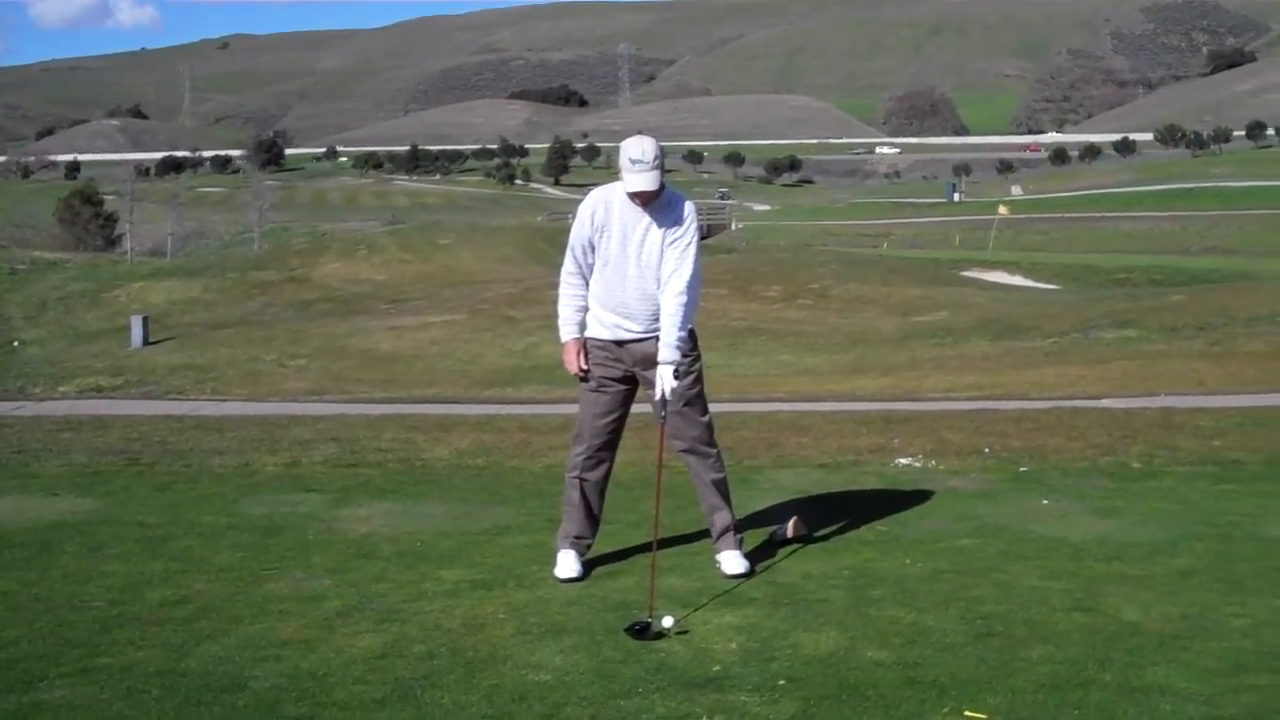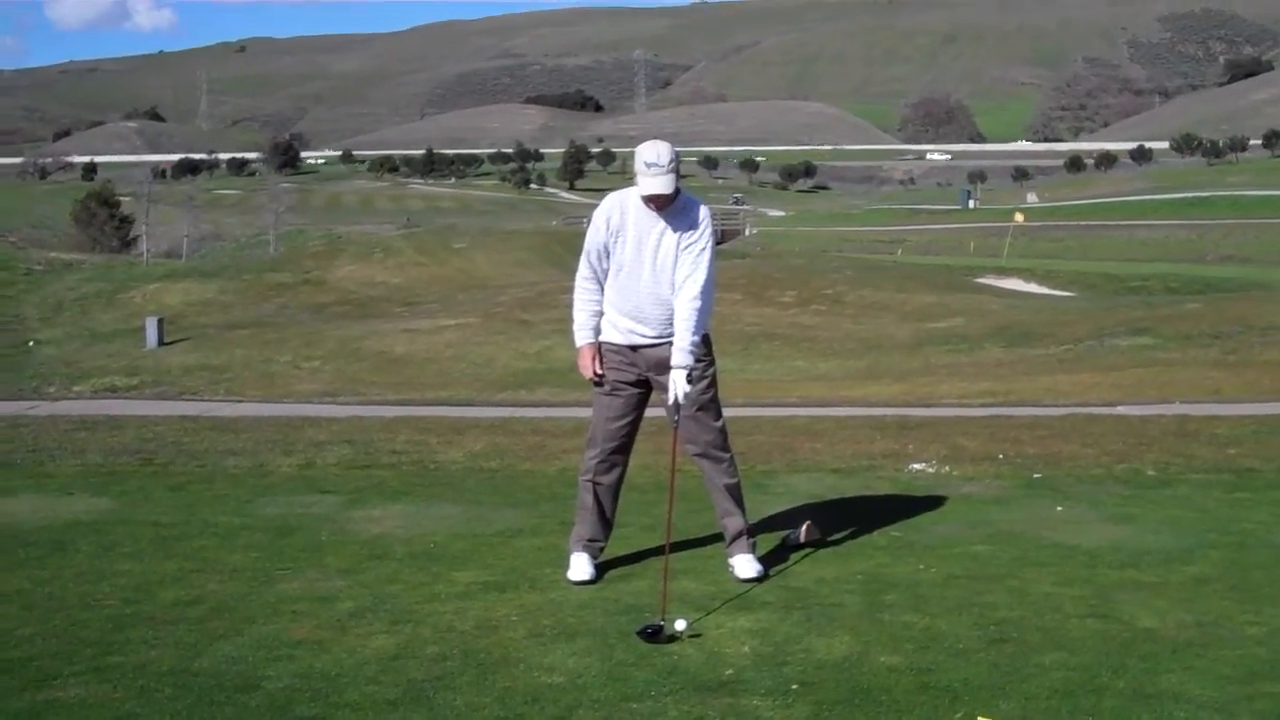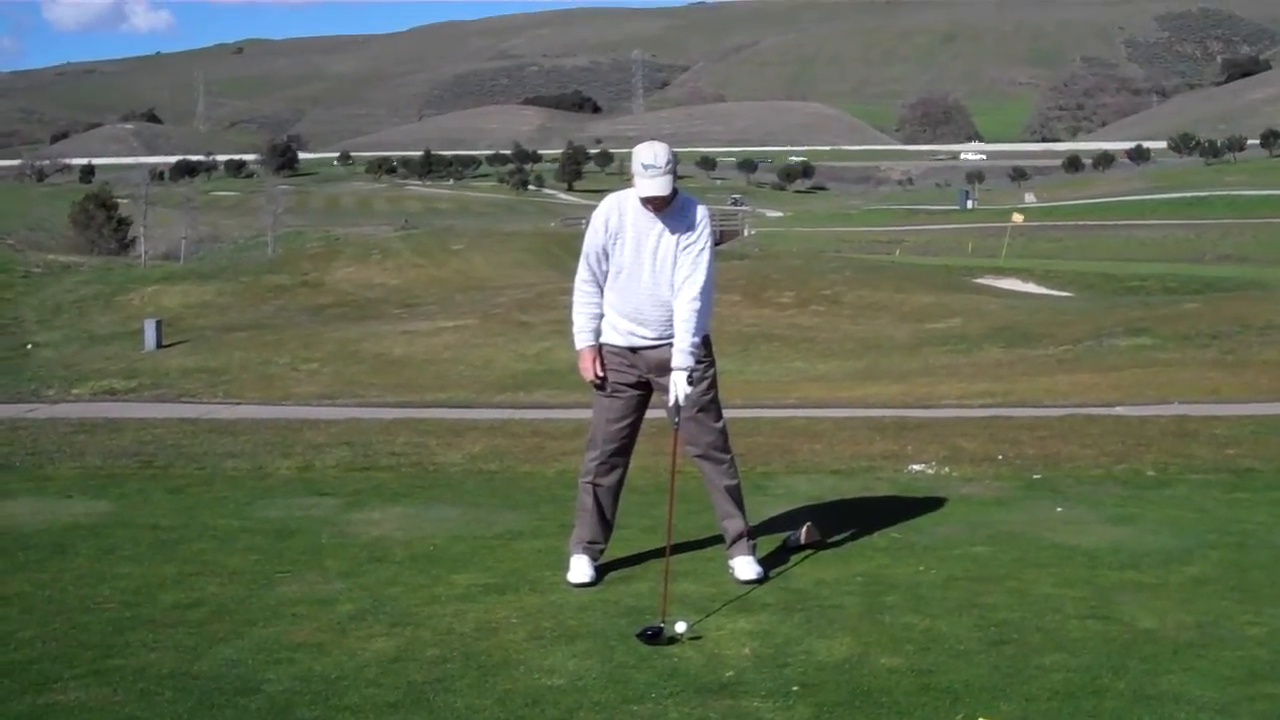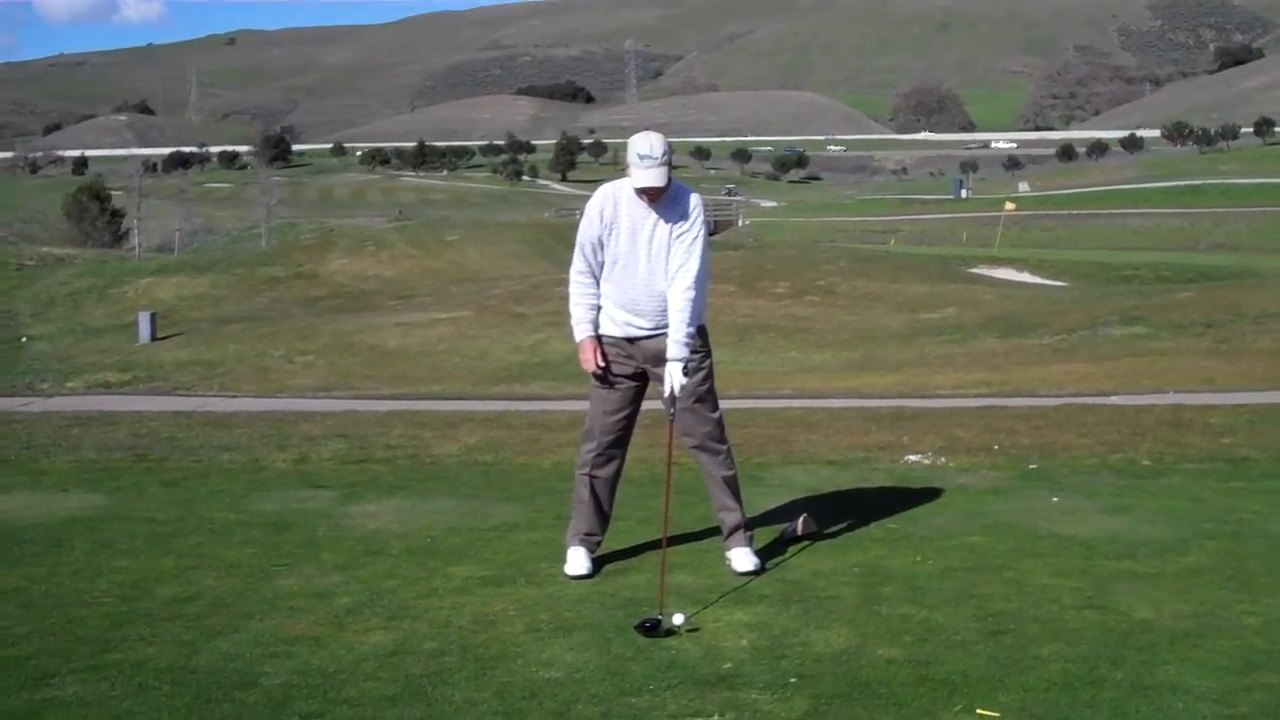
dt=0.3s
person 1, frame 1
left shoulder: (682, 212)
right shoulder: (597, 204)
left elbow: (678, 287)
right elbow: (575, 272)
left wrist: (668, 358)
right wrist: (570, 334)
left hip: (666, 343)
right hip: (605, 343)
left knee: (697, 442)
right knee: (590, 446)
left ankle: (727, 541)
right ankle: (572, 545)
person 1, frame 2
left shoulder: (697, 216)
right shoulder: (613, 209)
left elbow: (693, 292)
right elbow: (590, 277)
left wrist: (681, 362)
right wrist: (586, 338)
left hip: (681, 347)
right hip: (620, 348)
left knee: (711, 445)
right knee: (604, 449)
left ankle: (740, 544)
right ankle: (585, 547)
person 1, frame 3
left shoulder: (695, 216)
right shoulder: (611, 211)
left elbow: (692, 293)
right elbow: (589, 280)
left wrist: (682, 363)
right wrist: (586, 341)
left hip: (681, 348)
right hip: (620, 350)
left knee: (712, 447)
right knee: (604, 451)
left ankle: (740, 546)
right ankle: (584, 550)
person 1, frame 4
left shoulder: (689, 205)
right shoulder: (605, 201)
left elbow: (685, 282)
right elbow: (584, 271)
left wrist: (677, 354)
right wrist: (585, 333)
left hip: (678, 340)
right hip: (617, 340)
left knee: (708, 438)
right knee: (600, 442)
left ankle: (737, 538)
right ankle: (582, 542)
